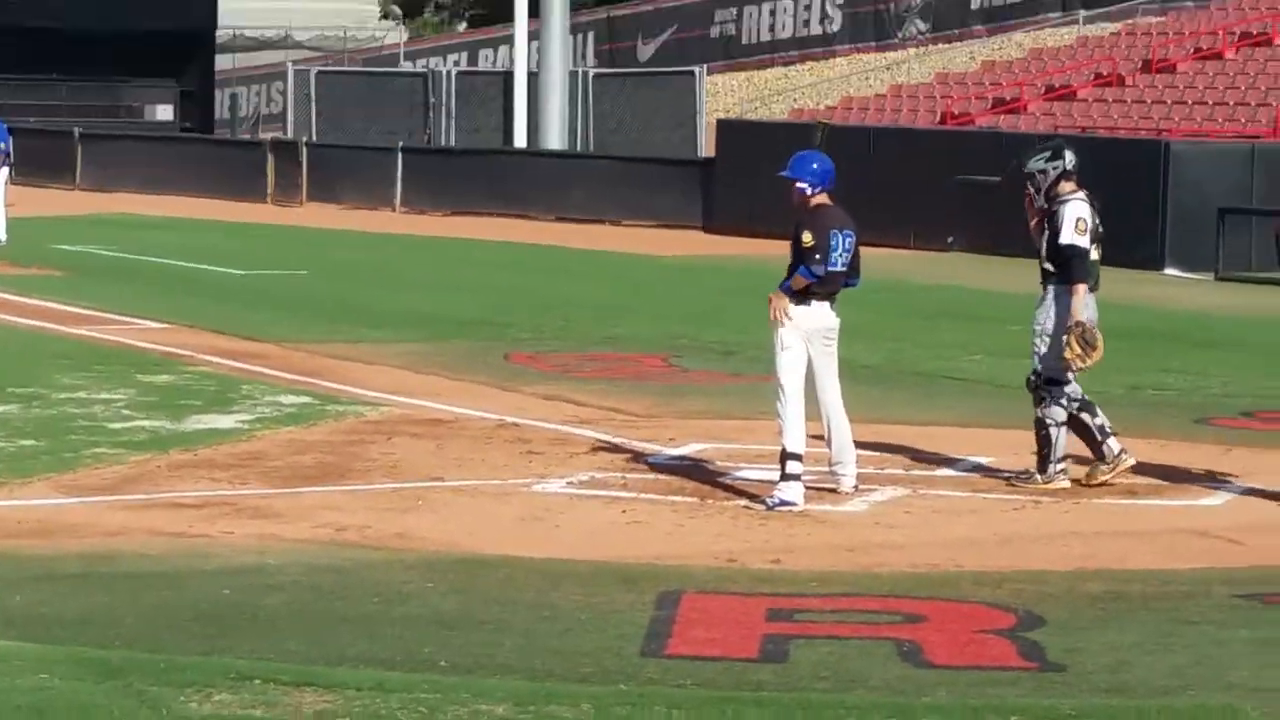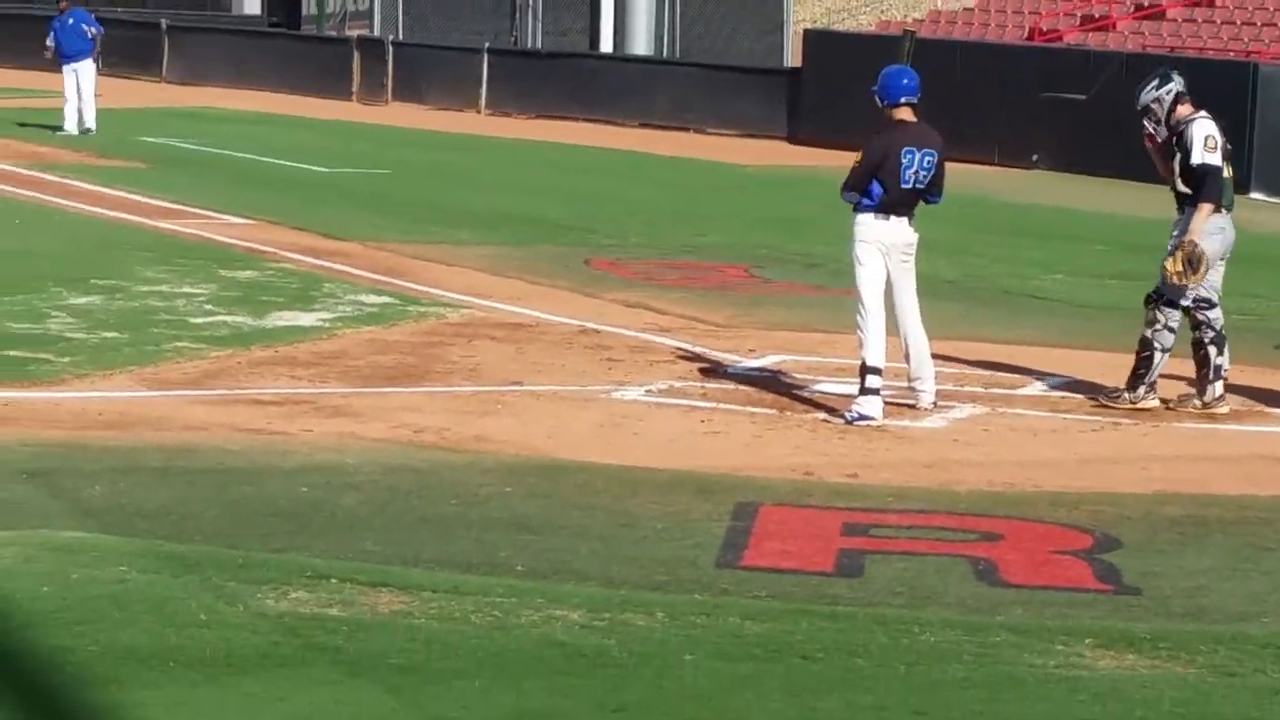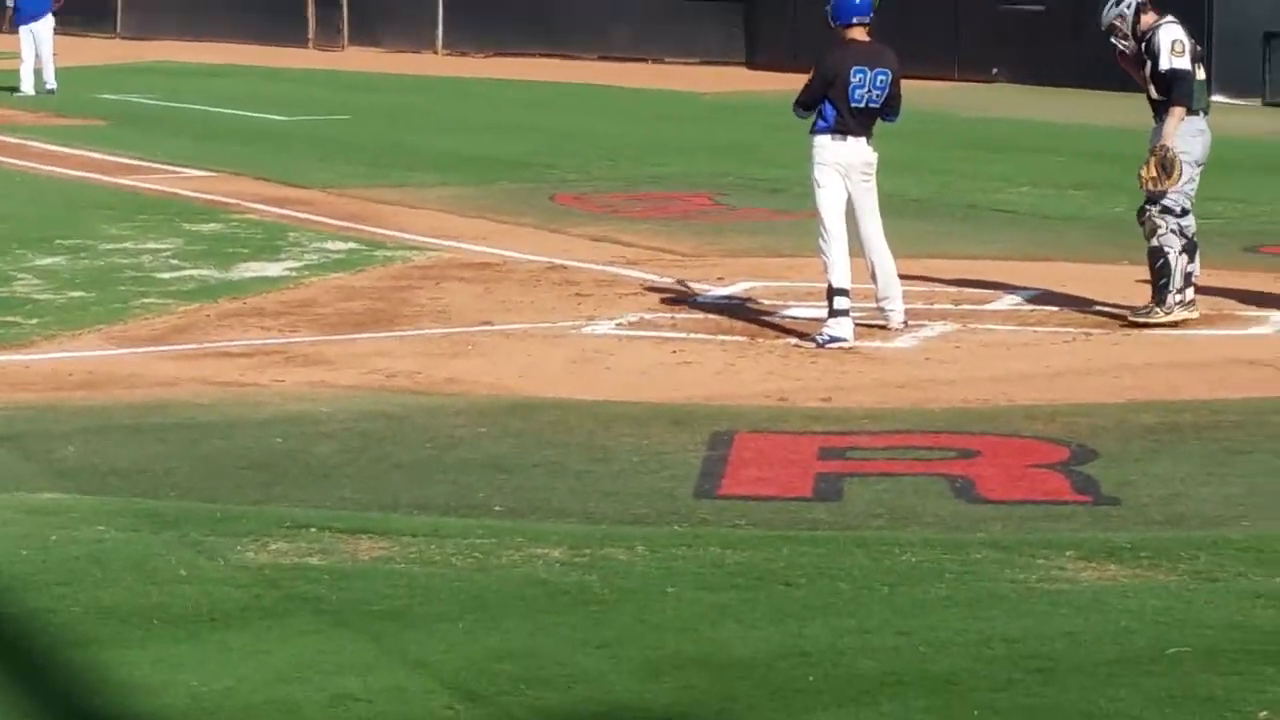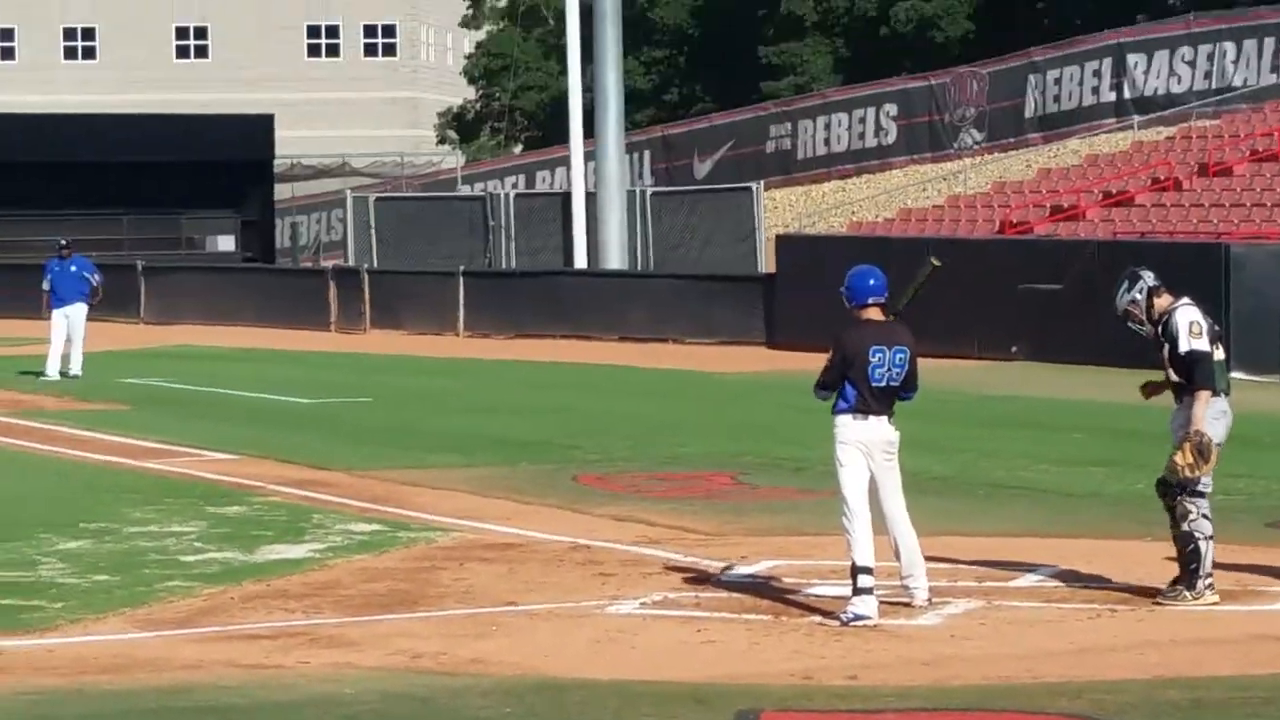
dt=0.4s
person 1, frame 1
left shoulder: (811, 218)
right shoulder: (845, 222)
left elbow: (814, 265)
right elbow: (852, 278)
left wrist: (782, 292)
left hip: (799, 312)
right hip: (828, 313)
left knee: (791, 396)
right knee: (830, 393)
left ankle: (791, 486)
right ankle: (846, 474)
person 1, frame 2
left shoulder: (884, 139)
right shoulder: (933, 140)
left elbow: (850, 191)
right elbow: (934, 195)
left wrist: (859, 188)
left hip: (873, 228)
right hip: (905, 229)
left knee: (871, 310)
right knee: (908, 307)
left ankle: (871, 401)
right ankle: (925, 390)
person 1, frame 3
left shoulder: (834, 57)
right shoulder: (888, 59)
left elbow: (802, 108)
right elbow: (891, 113)
left hip: (831, 150)
right hip: (864, 149)
left knee: (833, 233)
right knee: (872, 229)
left ankle: (840, 324)
right ankle: (894, 310)
person 1, frame 4
left shoulder: (850, 337)
right shoulder: (904, 337)
left elbow: (823, 390)
right elbow: (909, 392)
left hip: (853, 428)
right hip: (886, 428)
left knee: (856, 511)
right knee: (895, 506)
left ankle: (864, 600)
right ankle: (918, 587)
person 2, frame 1
left shoulder: (1072, 208)
right shoulder: (1067, 207)
left elbow: (1078, 263)
right elbow: (1053, 253)
left wrist: (1076, 312)
right wrist: (1036, 222)
left hip: (1065, 301)
right hip: (1066, 301)
left knee: (1048, 384)
right knee: (1061, 384)
left ankle: (1051, 470)
right ankle: (1111, 453)
person 2, frame 2
left shoulder: (1200, 128)
right shoulder: (1185, 131)
left elbow: (1210, 184)
right elbow: (1179, 180)
left wrist: (1193, 230)
right wrist: (1158, 152)
left hip: (1204, 227)
right hip: (1215, 228)
left knee: (1166, 303)
right knee: (1205, 309)
left ankle: (1141, 389)
right ankle: (1212, 393)
person 2, frame 3
left shoulder: (1167, 33)
right shoulder: (1156, 39)
left elbow: (1182, 88)
left wrist: (1166, 137)
right wrist: (1132, 66)
left hip: (1182, 131)
right hip: (1184, 132)
left knee: (1158, 211)
right knee: (1178, 214)
left ankle: (1168, 301)
right ankle: (1183, 298)
person 2, frame 4
left shoulder: (1184, 316)
right shoulder: (1174, 319)
left elbow: (1203, 369)
left wrist: (1197, 422)
right wrist: (1163, 385)
left hip: (1203, 413)
right hip: (1195, 413)
left knee: (1190, 495)
right knee: (1172, 489)
left ankle: (1199, 585)
right ankle: (1193, 573)
